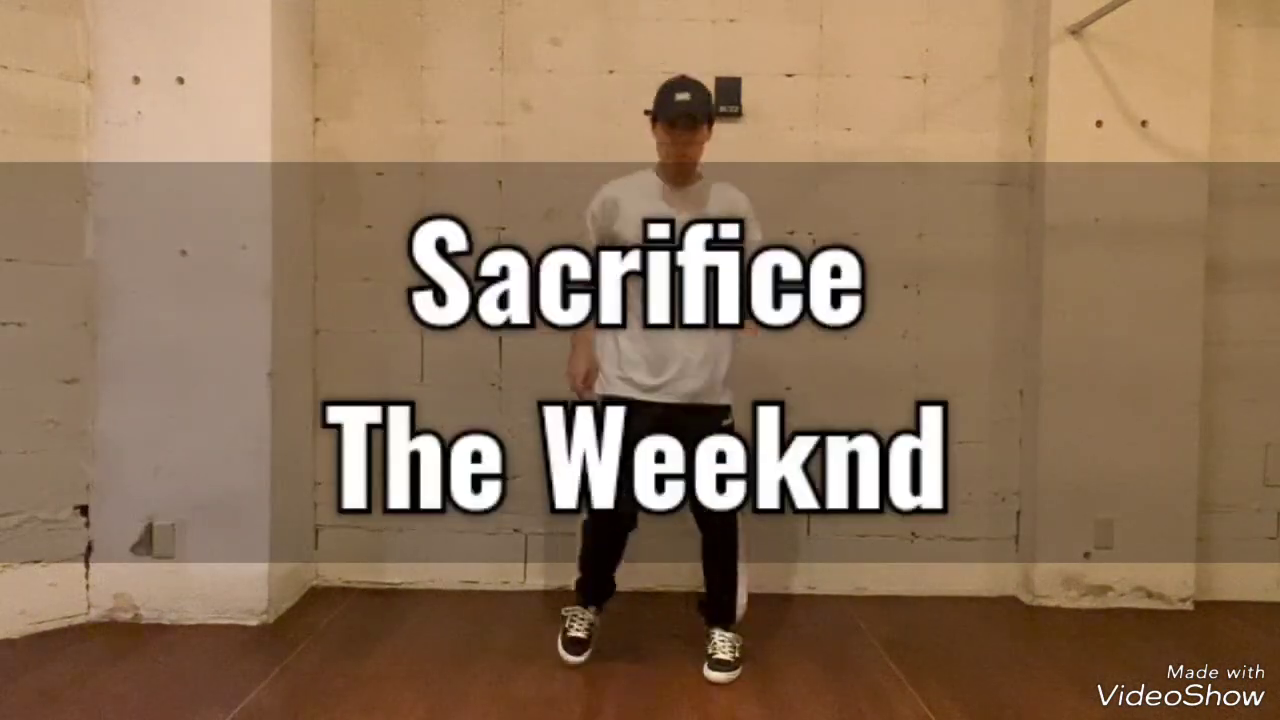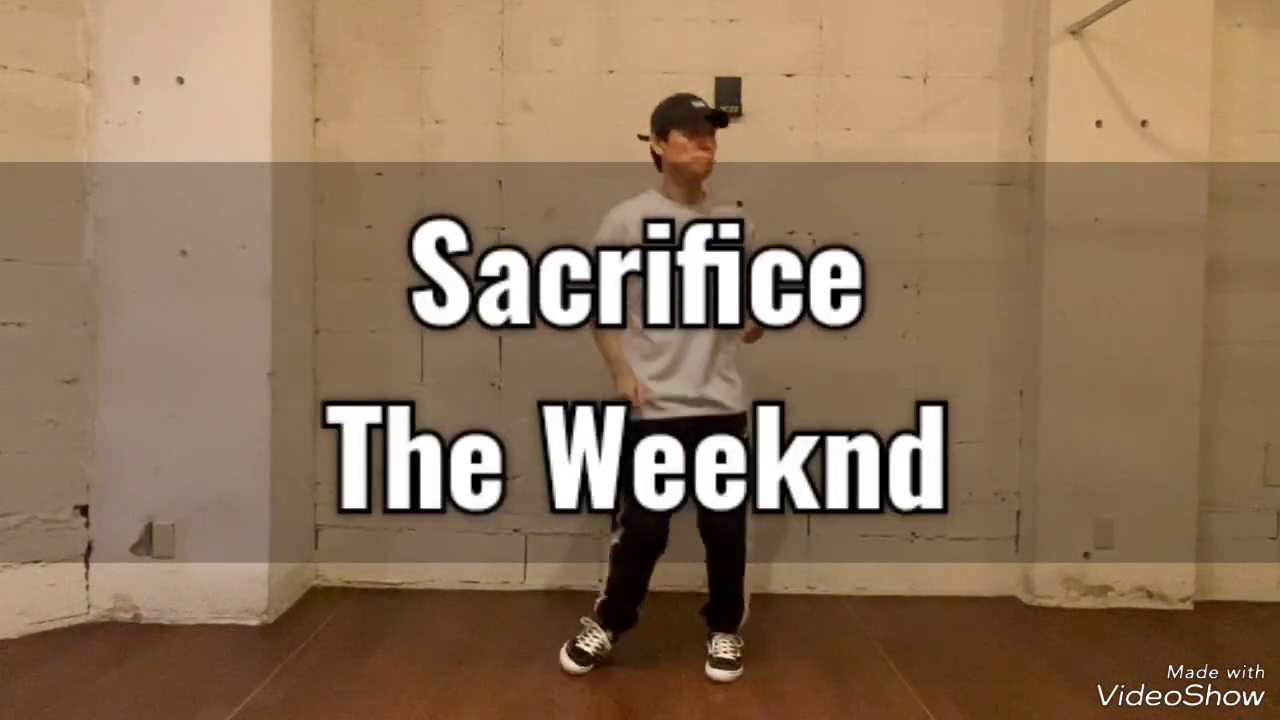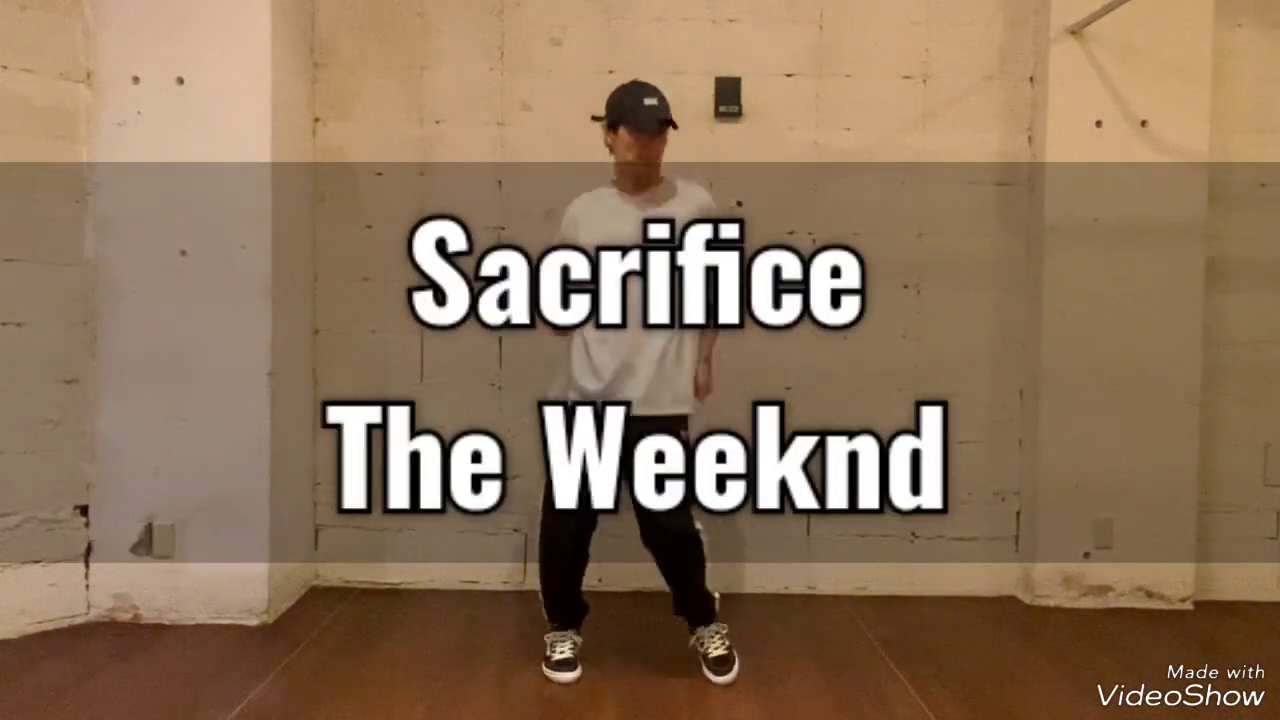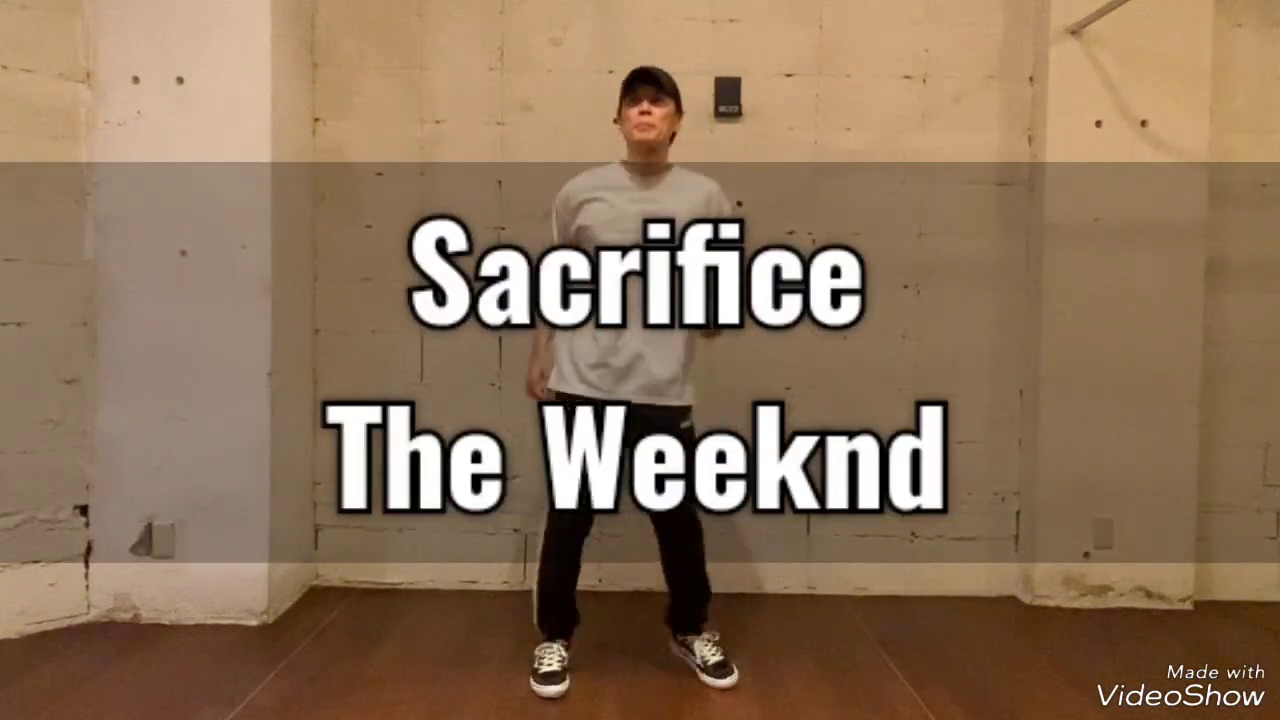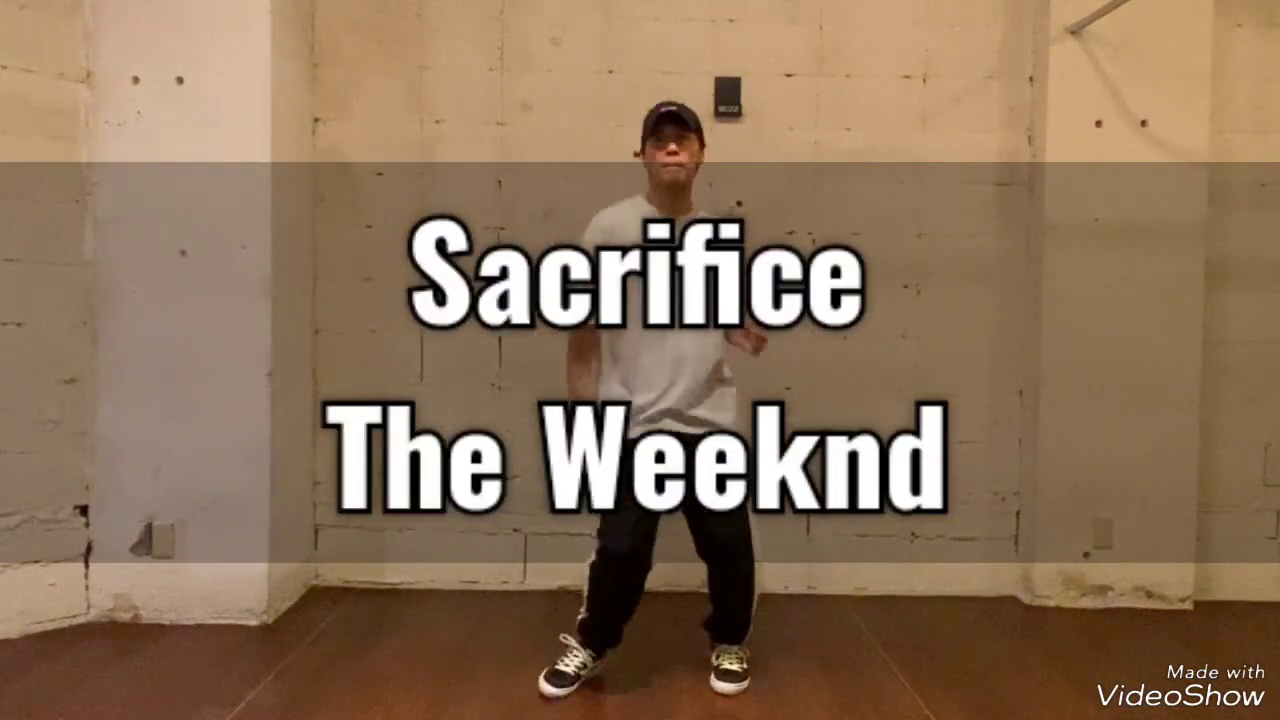
dt=0.7s
person 1, frame 1
left shoulder: (731, 203)
right shoulder: (617, 197)
left wrist: (747, 314)
right wrist: (582, 348)
left hip: (704, 390)
right hip: (627, 389)
left knee: (717, 514)
right knee: (613, 511)
left ankle: (722, 627)
right ankle: (585, 605)
person 1, frame 2
left shoulder: (728, 220)
right shoulder: (628, 218)
left wrist: (748, 321)
right wrist: (623, 373)
left hip: (720, 404)
right hip: (654, 407)
left knee: (726, 530)
right knee: (643, 531)
left ankle: (724, 631)
right ankle: (604, 625)
person 1, frame 3
left shoulder: (695, 204)
right shoulder: (580, 213)
left wrist: (705, 358)
left hip: (661, 401)
right hip: (586, 393)
left knee: (668, 525)
right knee: (565, 522)
left ankle: (705, 625)
right ankle: (564, 630)
person 1, frame 4
left shoulder: (704, 195)
right shoulder: (581, 193)
right wrist: (539, 357)
left hip: (661, 390)
right hip: (581, 387)
left knee: (677, 518)
right knee: (567, 519)
left ankle: (693, 632)
right ankle: (554, 641)
person 1, frame 5
right shoulder: (611, 225)
right elbow: (581, 317)
left wrist: (748, 335)
right wrist: (582, 403)
left hip: (708, 421)
right hip: (631, 419)
left knee: (730, 545)
right knee: (621, 551)
left ankle: (729, 644)
right ankle: (588, 645)
